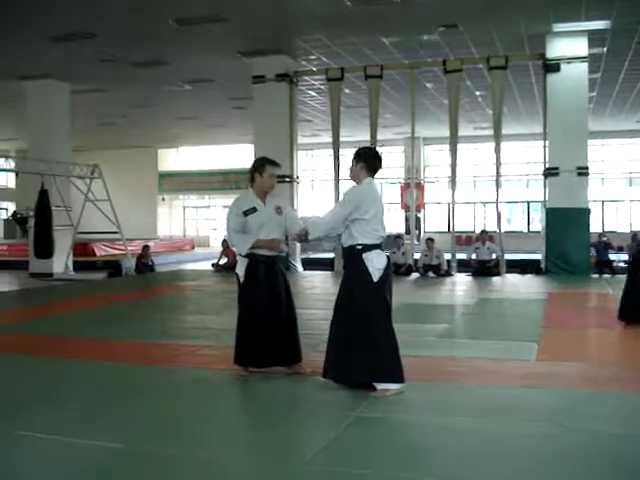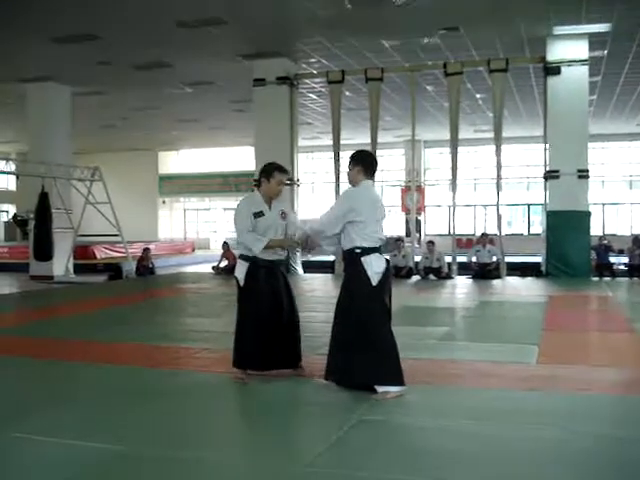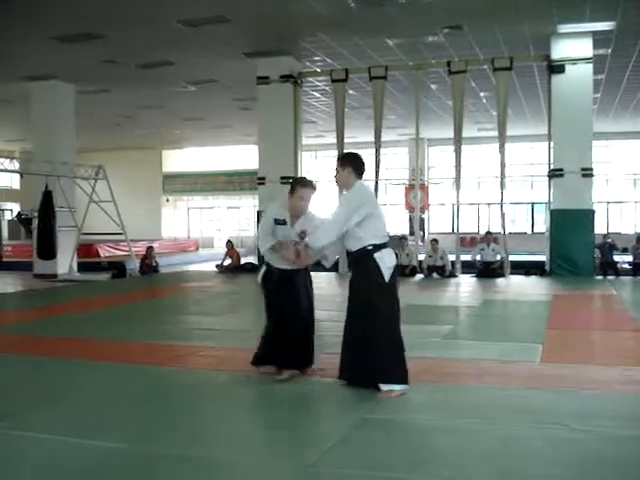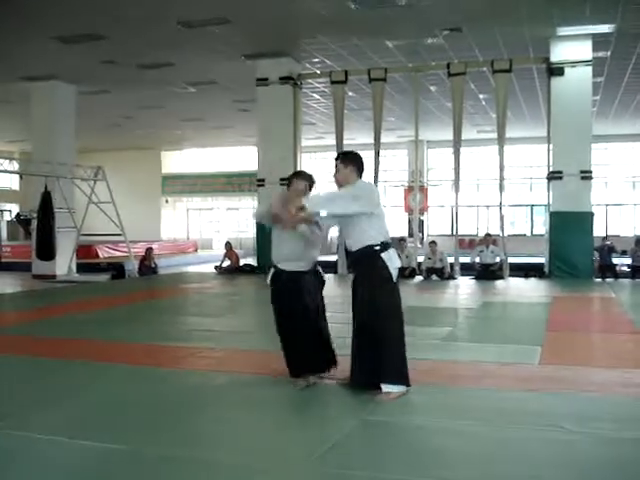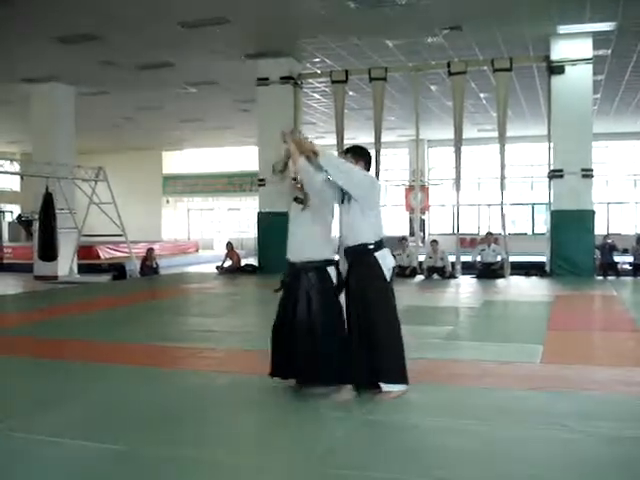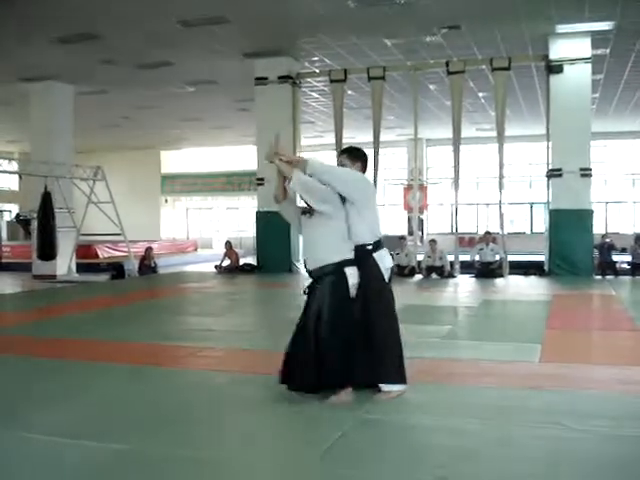
dt=0.4s
person 1, frame 1
left shoulder: (358, 193)
right shoulder: (371, 193)
left elbow: (333, 222)
right elbow: (346, 225)
left wrist: (308, 230)
right wrist: (315, 229)
left hip: (365, 263)
right hip: (367, 261)
left knee: (374, 321)
right knee: (351, 319)
left ankle: (390, 379)
right ankle: (355, 372)
person 1, frame 2
left shoulder: (353, 196)
right shoulder: (373, 198)
left elbow: (328, 224)
left wrist: (308, 234)
right wrist: (319, 234)
left hip: (364, 267)
right hip: (368, 264)
left knee: (375, 325)
right knee: (350, 322)
left ankle: (391, 382)
right ankle: (353, 375)
person 1, frame 3
left shoulder: (359, 194)
right shoulder: (354, 197)
left elbow: (334, 225)
right elbow: (338, 231)
left wrist: (307, 243)
right wrist: (314, 251)
left hip: (375, 263)
right hip: (364, 265)
left knee: (382, 322)
right knee: (359, 321)
left ankle: (395, 380)
right ankle: (362, 374)
person 1, frame 4
left shoulder: (365, 191)
right shoulder: (347, 199)
left elbow: (329, 201)
right elbow: (330, 208)
right wrist: (305, 213)
left hip: (378, 263)
right hip: (362, 264)
left knee: (386, 321)
right knee: (363, 321)
left ankle: (395, 382)
right ankle: (365, 374)
person 1, frame 5
left shoulder: (367, 184)
right shoulder: (347, 190)
left elbow: (336, 166)
left wrist: (311, 151)
right wrist: (301, 155)
left hip: (371, 261)
right hip: (356, 261)
left knee: (382, 321)
right knee: (359, 321)
left ankle: (395, 381)
right ankle: (363, 375)
person 1, frame 6
left shoulder: (360, 184)
right shoulder: (347, 190)
left elbow: (326, 173)
right elbow: (325, 180)
left wrist: (294, 160)
right wrist: (290, 164)
left hip: (371, 261)
right hip: (357, 261)
left knee: (380, 320)
right knee: (359, 321)
left ankle: (393, 381)
right ankle: (365, 374)
person 2, frame 1
left shoulder: (278, 203)
right shoulder: (241, 203)
left elbow: (295, 226)
right elbow: (234, 236)
right wrist: (263, 243)
left hip: (275, 266)
right hip: (253, 267)
left knee: (284, 313)
right knee: (251, 315)
left ankle: (290, 360)
right ankle: (244, 362)
person 2, frame 2
left shoulder: (283, 205)
right shoulder: (246, 205)
left elbow: (294, 230)
right elbow: (246, 237)
right wrist: (278, 242)
left hip: (277, 268)
right hip: (254, 269)
left knee: (287, 314)
right knee: (251, 317)
left ankle: (291, 361)
right ankle: (244, 365)
person 2, frame 3
left shoulder: (313, 221)
right shoulder: (274, 210)
right elbow: (264, 237)
left wrist: (303, 255)
right wrist: (282, 248)
left hip: (298, 275)
right hip: (274, 274)
left knee: (302, 318)
right knee: (279, 318)
left ankle: (297, 363)
right ankle: (277, 362)
person 2, frame 4
right shoulder: (276, 208)
left elbow: (317, 236)
right elbow: (261, 216)
right wrist: (275, 210)
left hip: (307, 277)
right hip: (281, 277)
left knee: (314, 322)
right knee: (290, 326)
left ankle: (317, 366)
right ankle: (302, 370)
person 2, frame 5
left shoulder: (324, 199)
right shoulder: (296, 198)
left elbow: (311, 176)
left hip: (319, 275)
right hip: (297, 274)
left knee: (326, 328)
right knee: (290, 325)
left ankle: (343, 382)
right ankle: (302, 373)
person 2, frame 6
left shoulder: (331, 203)
right shoulder: (303, 216)
left elbow: (301, 181)
right elbow: (281, 200)
left wrist: (278, 162)
right wrist: (280, 172)
left hip: (339, 277)
right hip: (320, 280)
left knee: (335, 331)
right knee: (310, 330)
left ankle: (345, 386)
right ankle: (316, 381)
